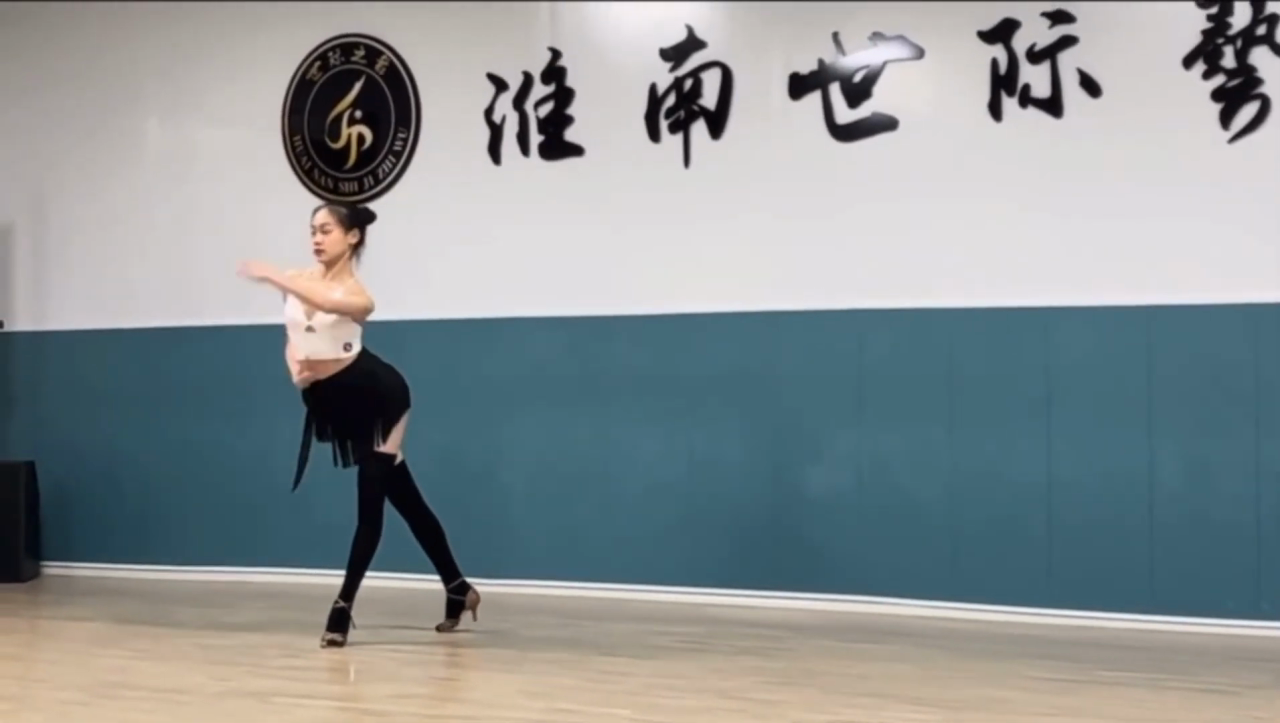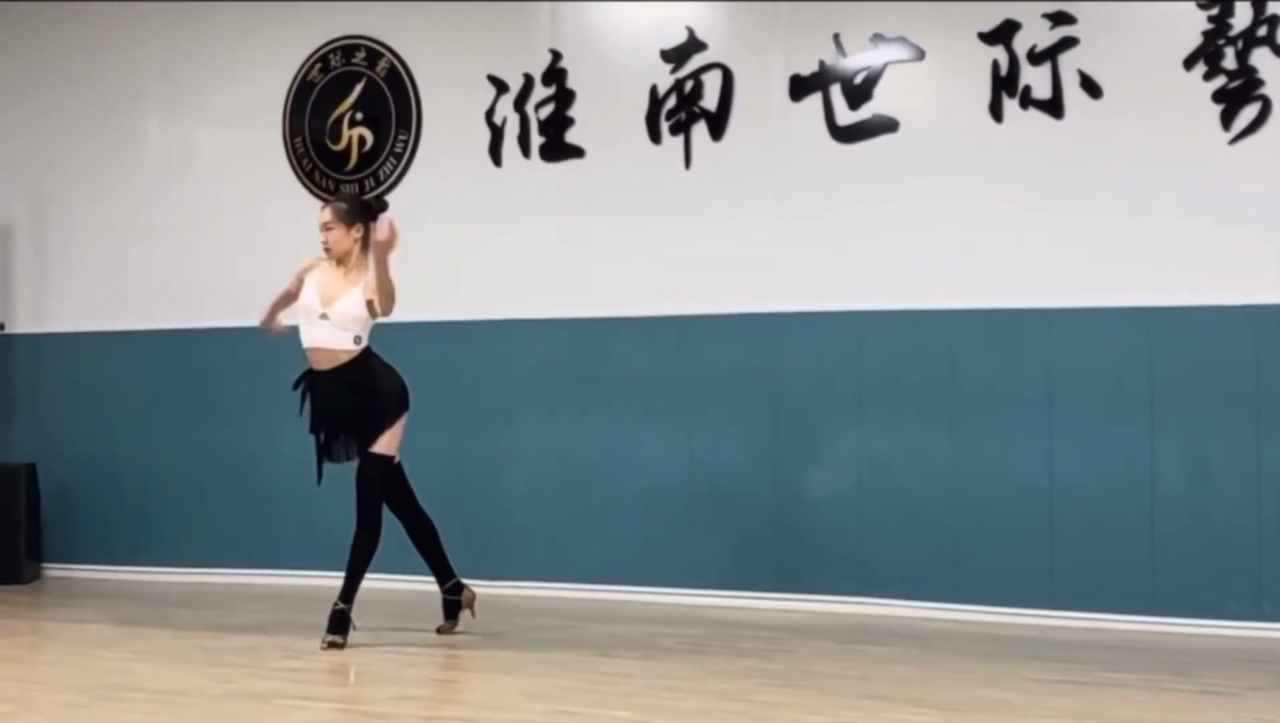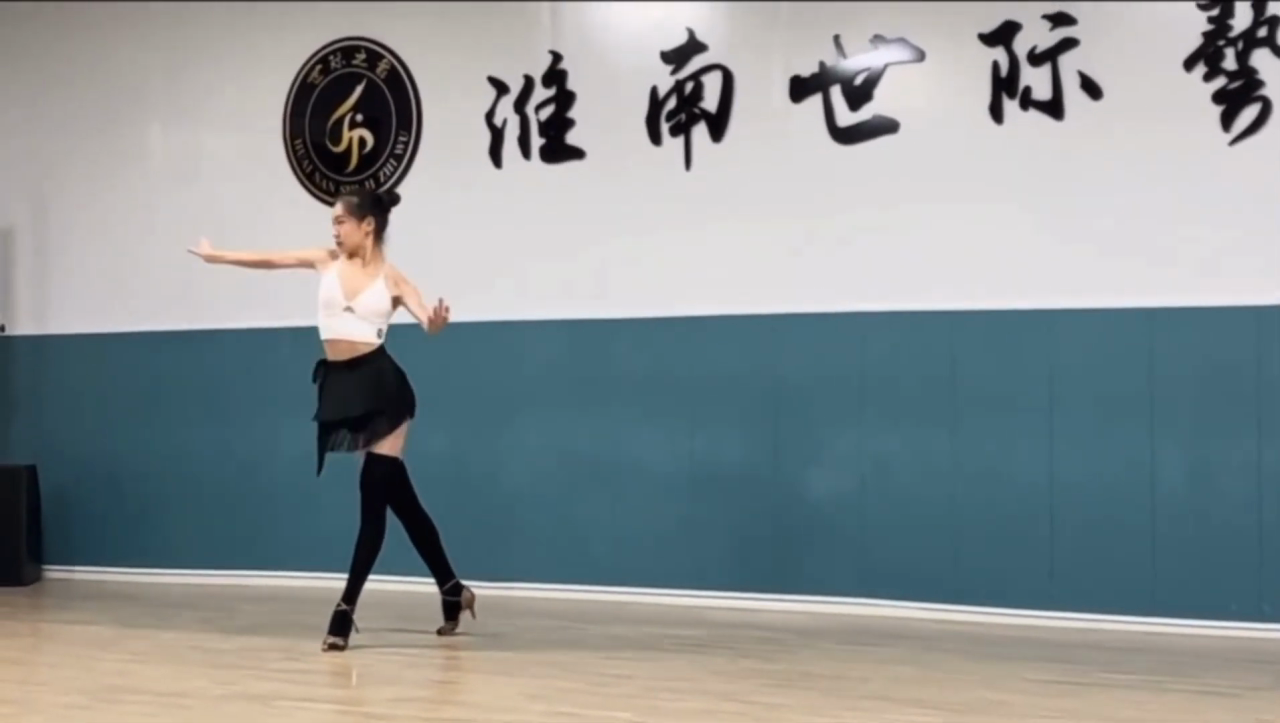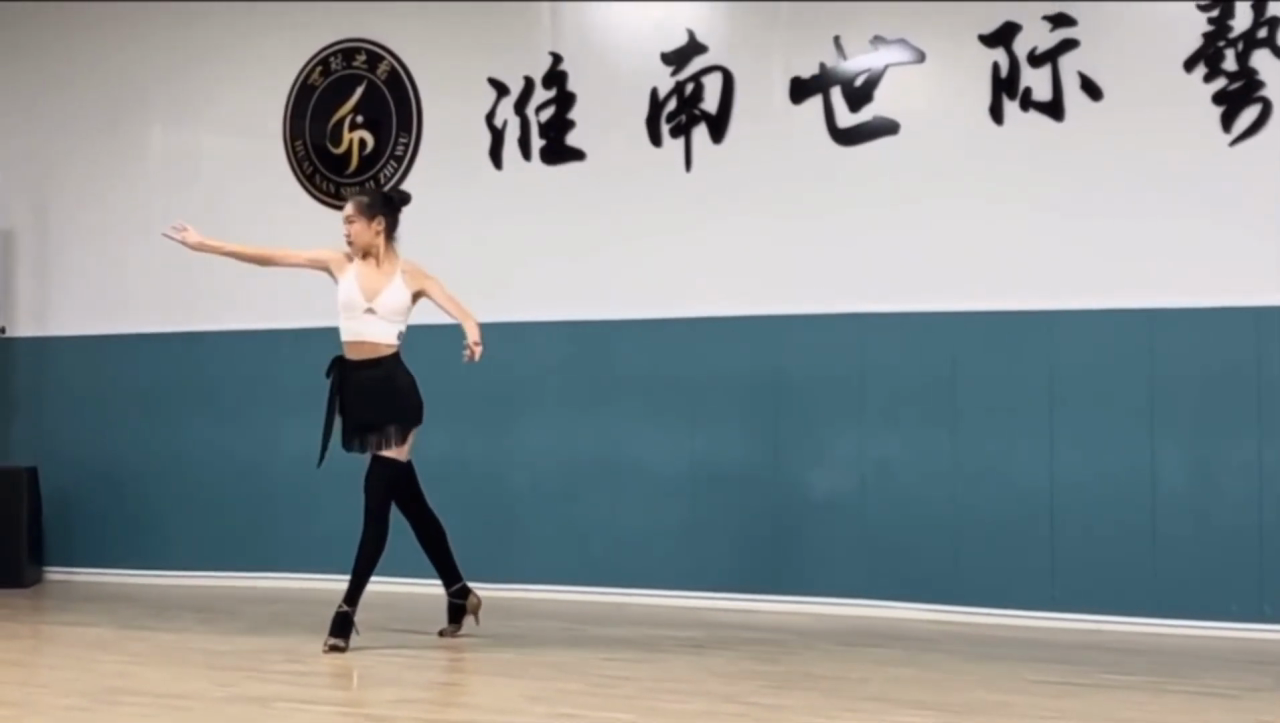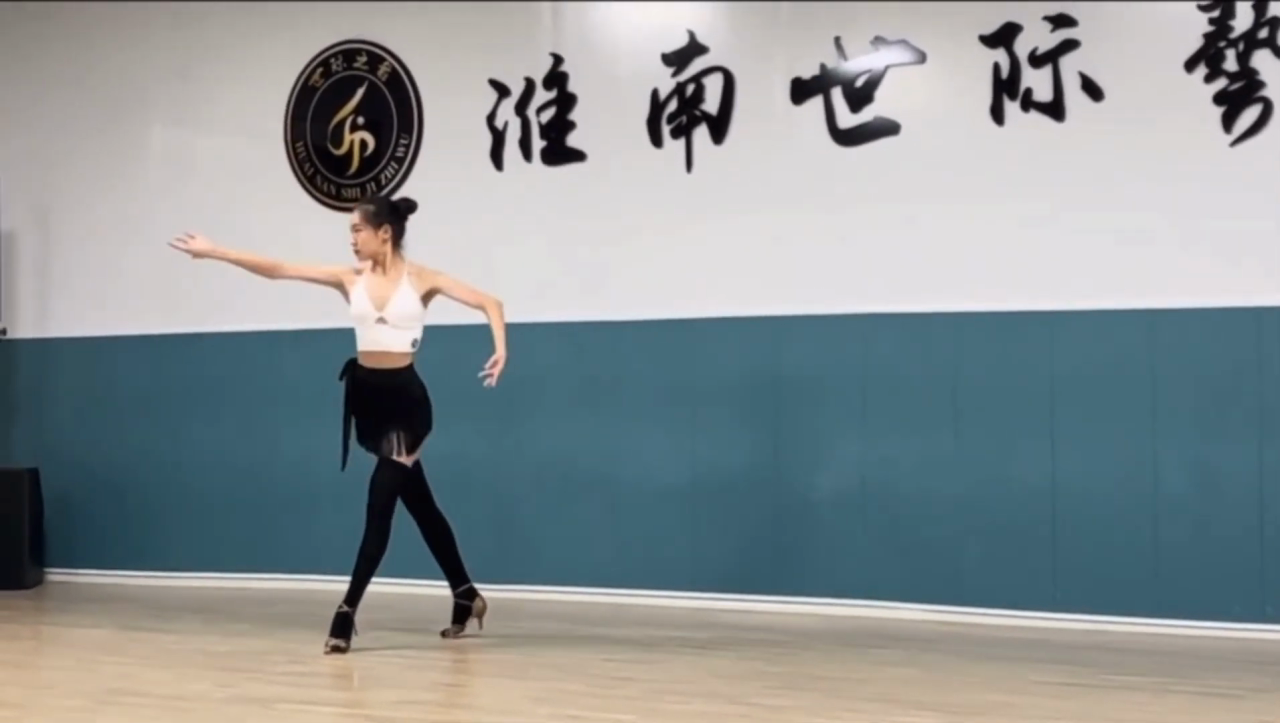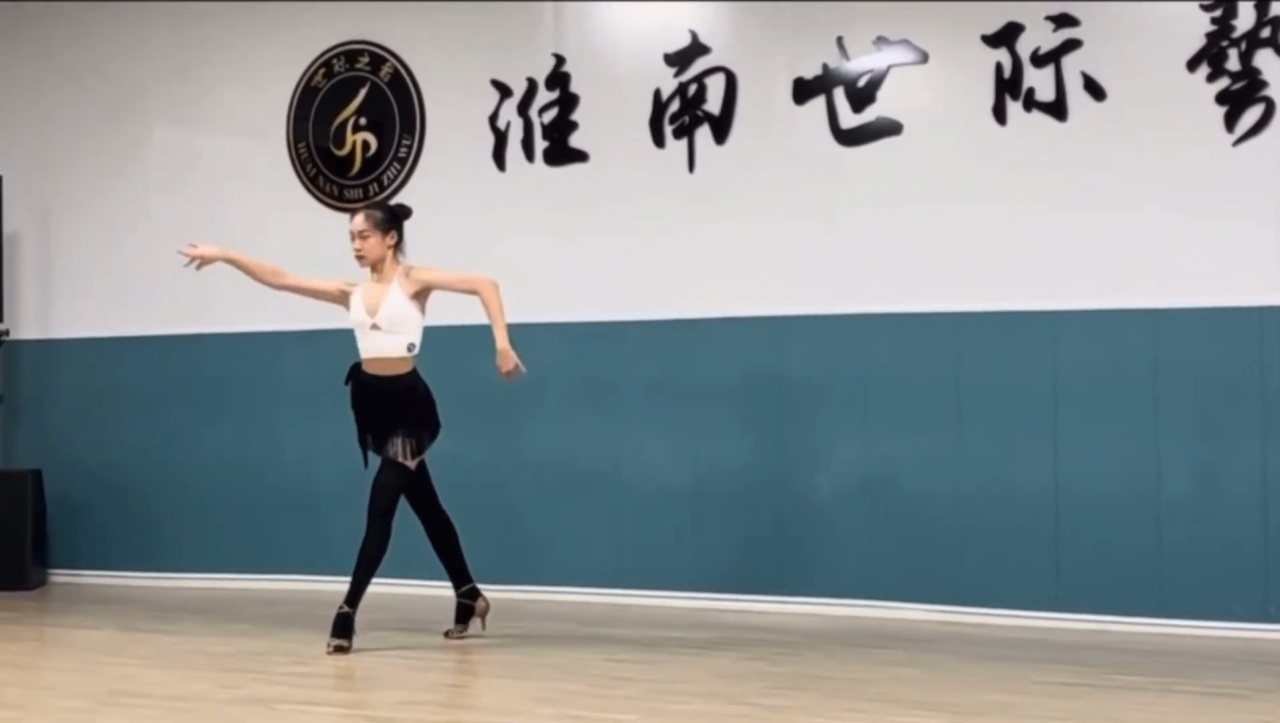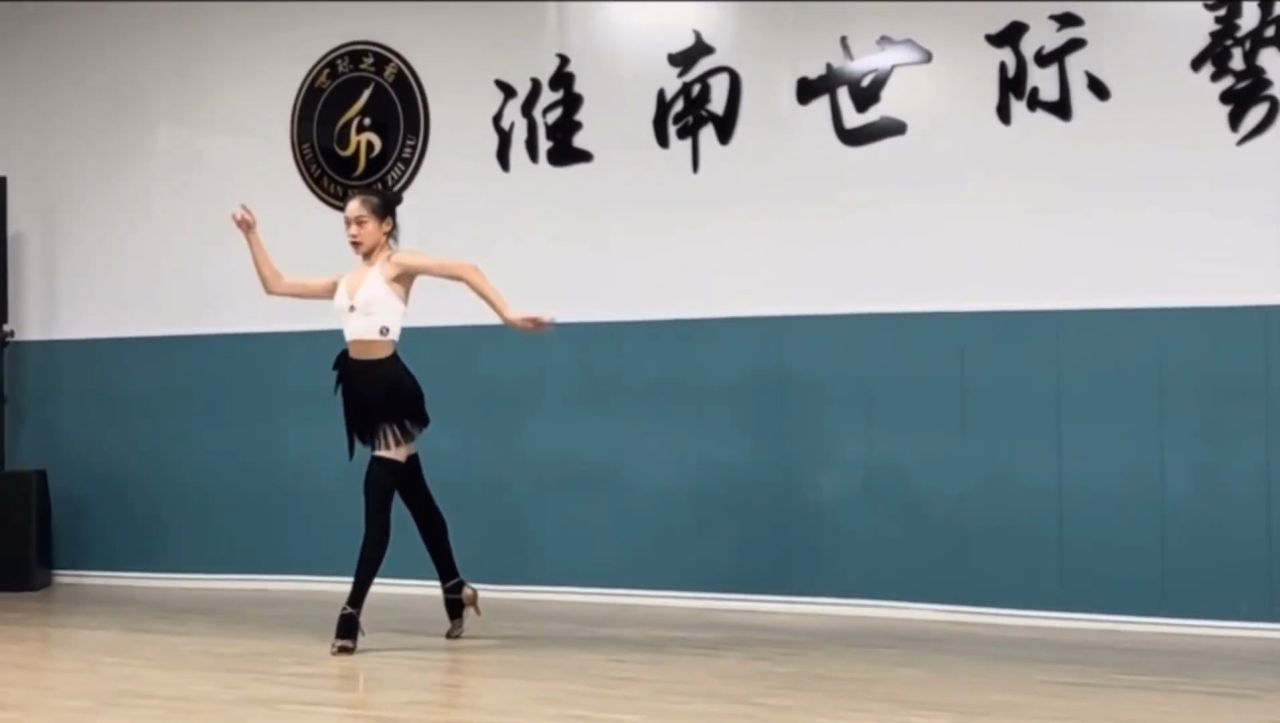
dt=0.2s
person 1, frame 1
left shoulder: (357, 298)
right shoulder: (296, 281)
left elbow: (325, 304)
right elbow: (294, 338)
left wrist: (273, 278)
right wrist: (298, 371)
left hip: (375, 392)
right hip: (331, 398)
left knee: (372, 496)
right knee: (401, 495)
left ankle: (342, 606)
right ankle: (457, 587)
person 1, frame 2
left shoulder: (370, 284)
right shoulder: (311, 269)
left elbow: (381, 306)
right elbow: (289, 294)
left wrist: (379, 260)
right wrist: (271, 315)
left hip: (373, 389)
right hip: (329, 392)
left knee: (370, 496)
right knee: (395, 495)
left ankle: (344, 608)
right ankle: (454, 588)
person 1, frame 3
left shoulder: (392, 279)
right shoulder: (327, 260)
left elbow: (429, 320)
right elbow: (270, 259)
left wrist: (435, 318)
right wrist: (216, 255)
left hip: (381, 383)
right hip: (341, 383)
left knee: (375, 497)
right knee: (398, 495)
left ankle: (347, 609)
right ankle: (453, 589)
person 1, frame 4
left shoulder: (411, 276)
right shoulder: (340, 264)
left elbow: (463, 313)
right elbow: (270, 257)
left wrist: (473, 337)
right wrist: (204, 243)
left hip: (393, 387)
right hip: (354, 385)
left knee: (377, 499)
right knee: (409, 499)
left ankle: (346, 611)
right ankle: (459, 592)
person 1, frame 5
left shoulder: (420, 279)
right shoulder: (350, 279)
left elbow: (489, 303)
right elbow: (278, 269)
left wrist: (500, 350)
right wrist: (214, 251)
left hip: (405, 396)
right hip: (366, 393)
left knee: (379, 504)
right knee: (419, 503)
left ankle: (347, 612)
right ankle: (466, 595)
person 1, frame 6
left shoulder: (413, 279)
right shoulder: (351, 291)
left elbow: (485, 286)
right elbow: (276, 280)
left wrist: (502, 346)
right wrist: (227, 256)
left hip: (406, 400)
right hip: (371, 397)
left knee: (380, 505)
right knee: (424, 503)
left ankle: (347, 613)
right ankle: (469, 595)
person 1, frame 7
left shoulder: (398, 265)
right shoulder: (346, 280)
left elbow: (464, 270)
right elbow: (277, 284)
left wrist: (508, 315)
right wrist: (252, 236)
left hip: (390, 385)
right hip: (361, 386)
left knee: (376, 500)
right knee: (415, 495)
left ankle: (352, 612)
right ankle: (455, 588)
